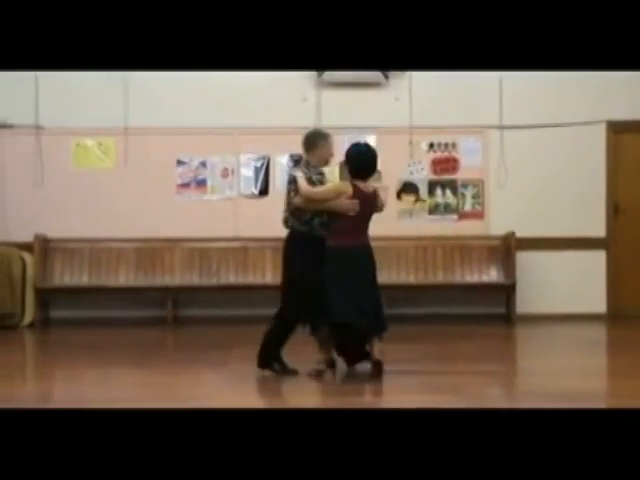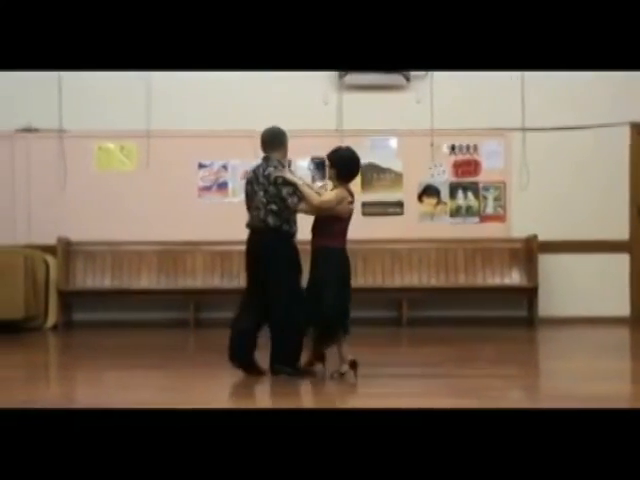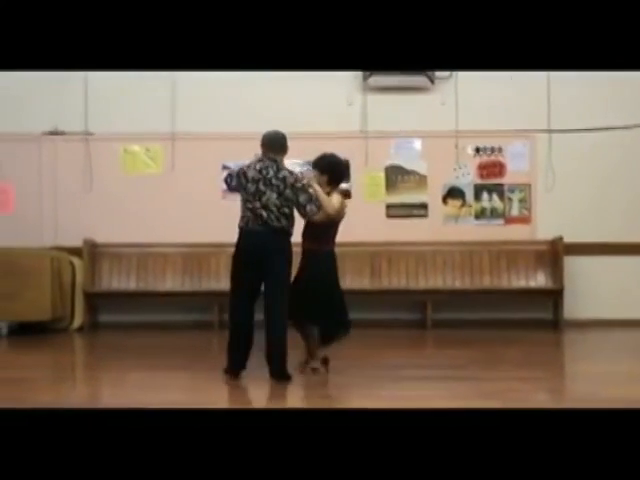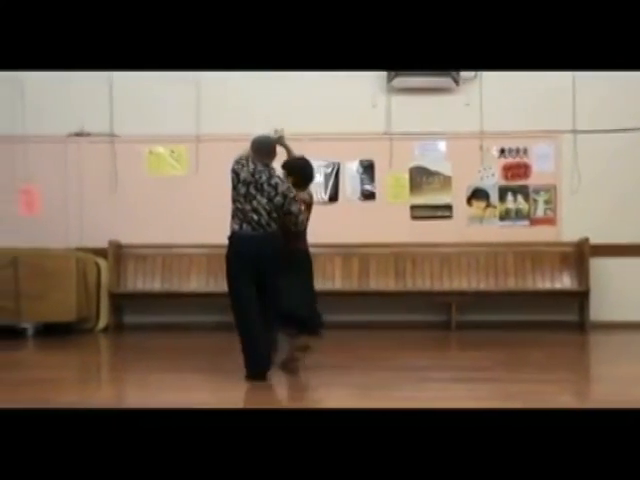
dt=0.5s
person 1, frame 1
left shoulder: (314, 174)
right shoulder: (304, 174)
right elbow: (299, 200)
right wrist: (337, 205)
left hip: (315, 245)
right hip: (302, 245)
left knee: (323, 300)
right knee: (293, 304)
left ankle: (333, 351)
right ankle: (269, 356)
person 1, frame 2
left shoulder: (255, 173)
right shoulder: (281, 174)
right elbow: (297, 204)
left hip: (257, 239)
right hip: (277, 242)
left knee: (256, 301)
right knee: (288, 302)
left ankle: (242, 354)
right ankle: (284, 361)
person 1, frame 3
left shoulder: (248, 173)
right shoulder: (292, 179)
left elbow: (228, 178)
right elbow: (312, 213)
left wrist: (256, 161)
left hip: (249, 241)
right hip: (278, 244)
left knee: (242, 304)
right knee: (277, 306)
left ankle: (236, 363)
right ankle: (278, 367)
person 1, frame 4
left shoulder: (239, 173)
right shoulder: (281, 186)
left elbow: (241, 158)
right elbow: (299, 222)
left wrist: (254, 150)
left hip: (241, 246)
right hip: (269, 246)
left knee: (245, 307)
right knee: (268, 303)
left ankle: (257, 366)
right ankle: (265, 358)
person 2, frame 1
left shoulder: (345, 189)
right shoulder: (373, 192)
left elbow: (308, 193)
left wrist: (300, 176)
left hip: (341, 256)
right hip: (362, 254)
left knee: (338, 307)
right knee: (366, 306)
left ankle: (350, 359)
right ankle: (375, 357)
person 2, frame 2
left shoulder: (341, 195)
right shoulder: (339, 193)
left elbow: (316, 203)
right elbow: (320, 204)
left wrist: (296, 181)
right wrist: (304, 185)
left hip: (330, 257)
right hip: (329, 256)
left knee: (328, 309)
right knee: (321, 307)
left ankle: (346, 360)
right ankle: (317, 353)
person 2, frame 3
left shoulder: (337, 198)
right shoulder: (322, 197)
left elbow: (329, 211)
left wrist: (315, 188)
left hip: (321, 260)
right hip: (312, 258)
left knee: (313, 309)
right knee: (304, 307)
left ankle: (318, 356)
right ankle: (314, 352)
person 2, frame 4
left shoulder: (295, 200)
right shoulder: (305, 196)
right elbow: (296, 167)
left hip: (293, 259)
right hip: (298, 257)
left knee: (287, 306)
right knee: (293, 306)
left ankle: (296, 348)
right ankle: (295, 351)
